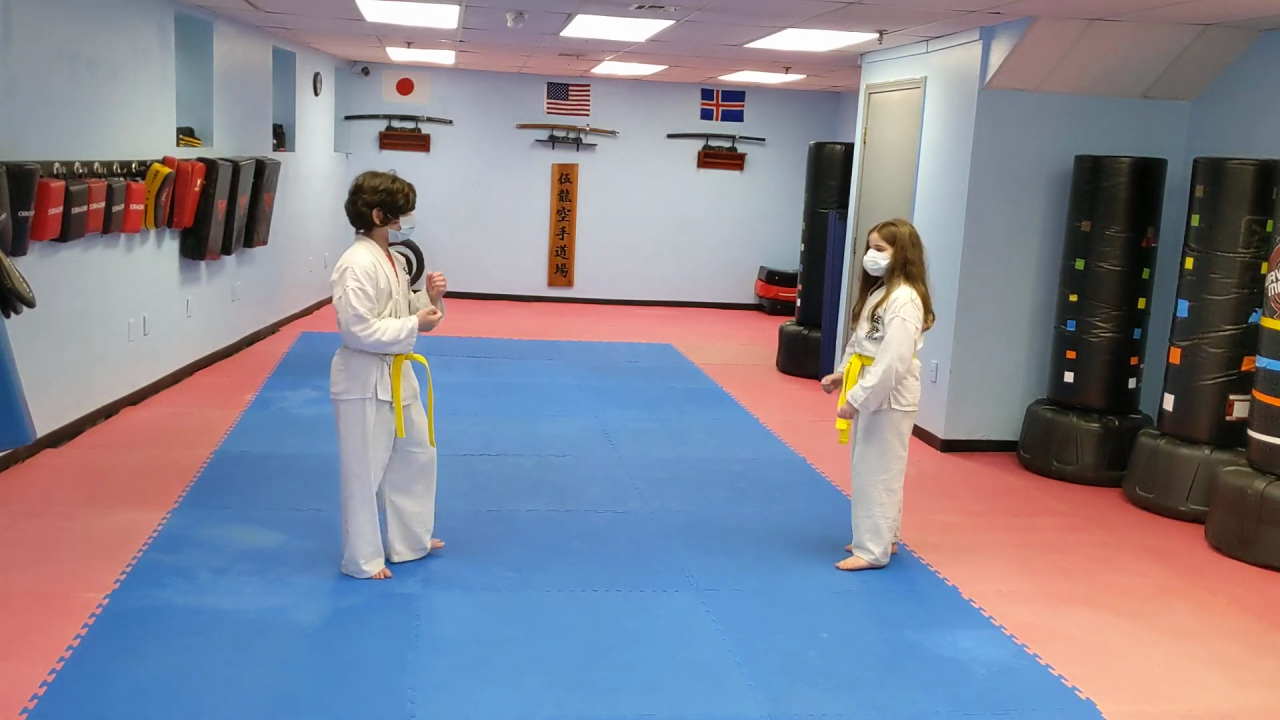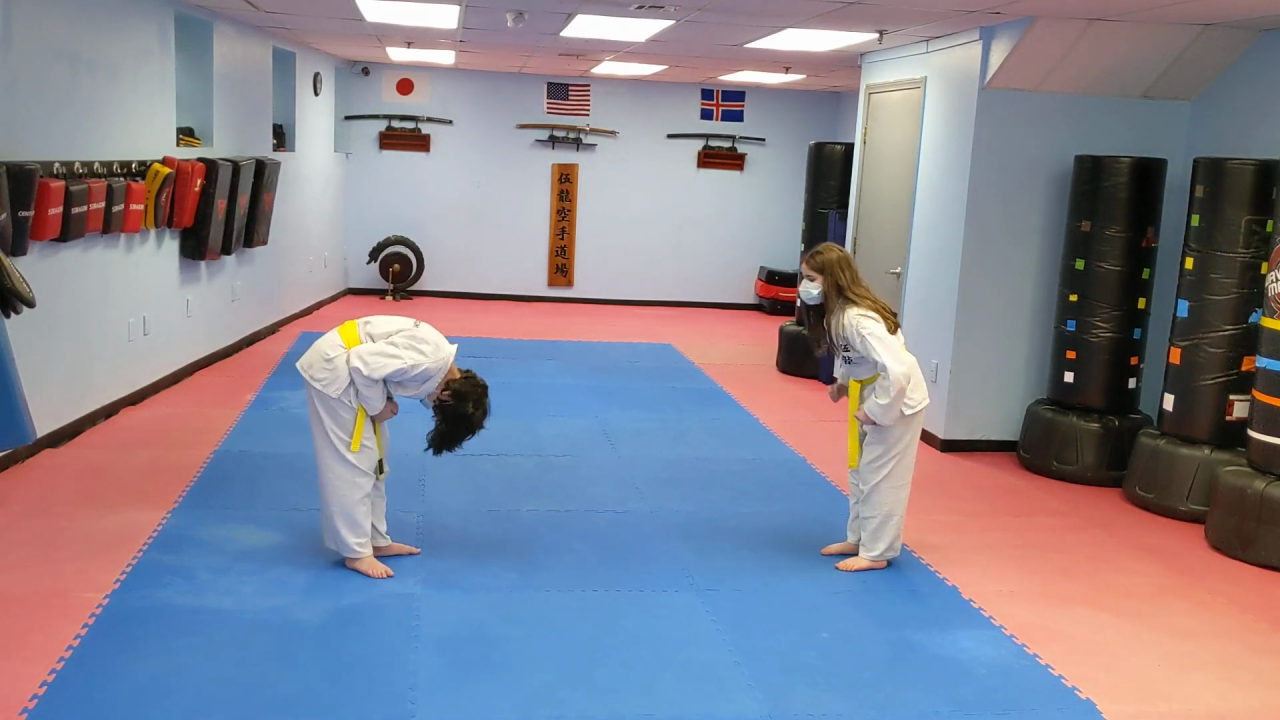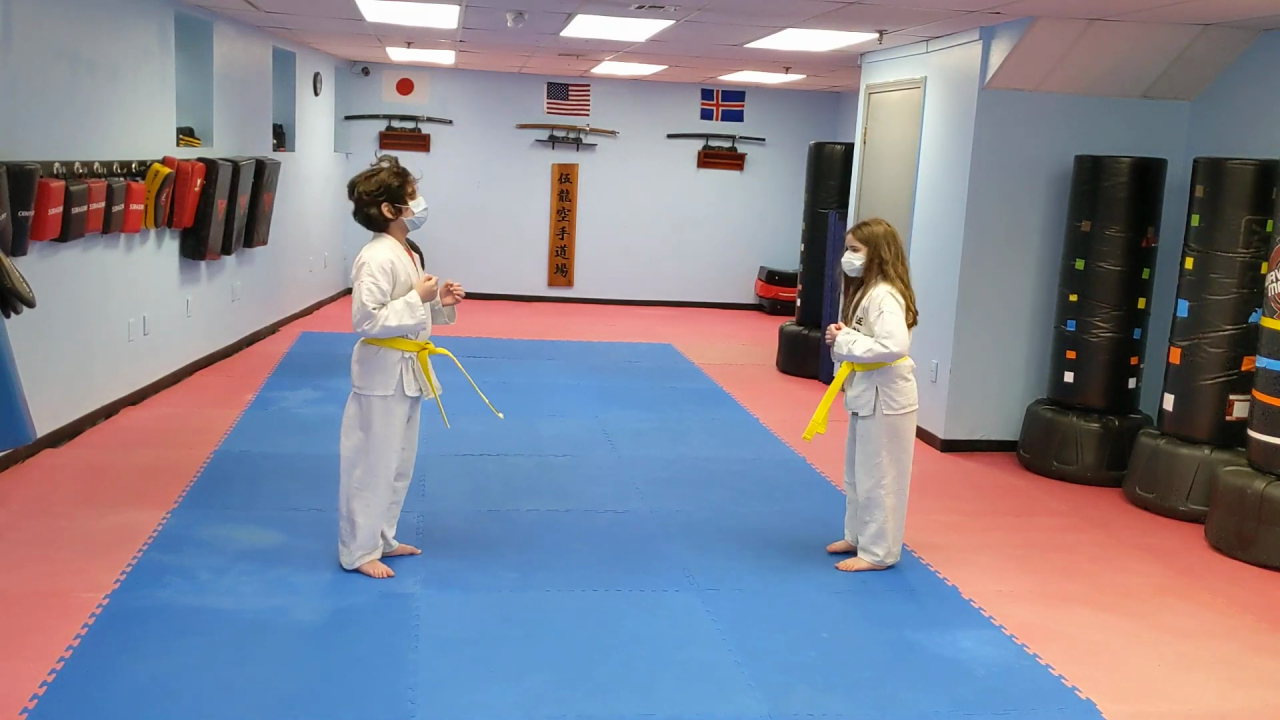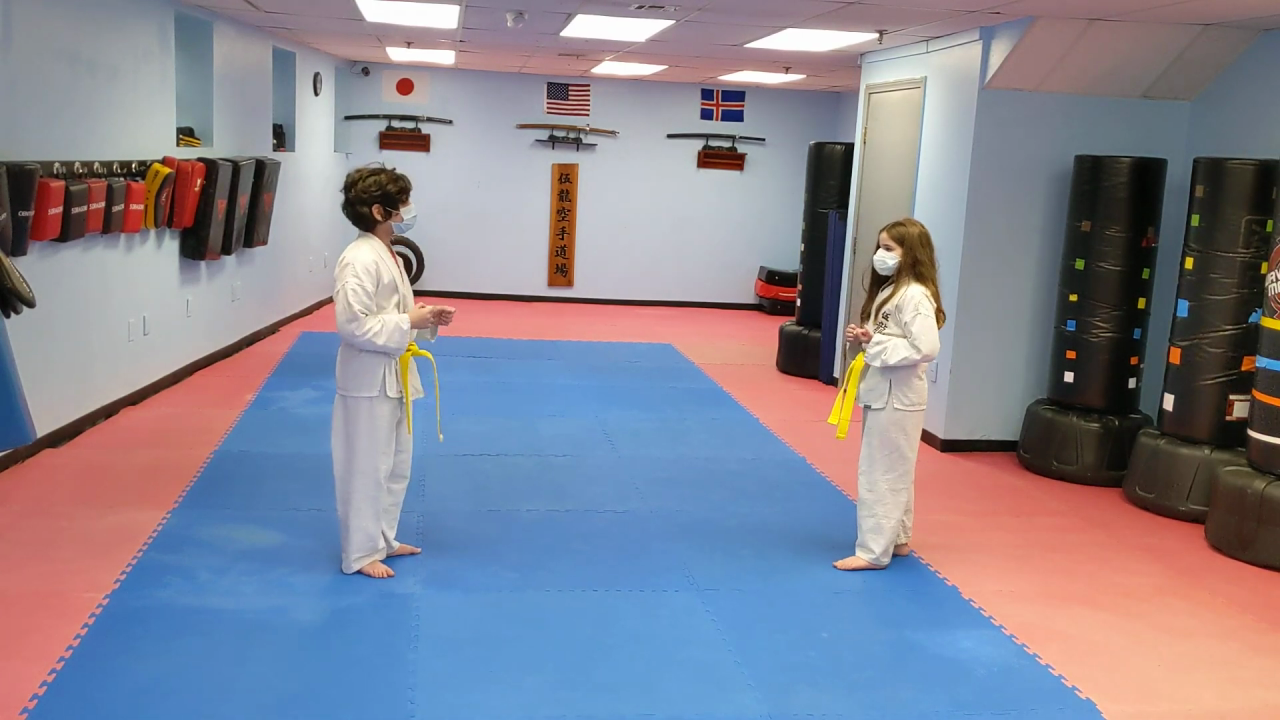
dt=0.7s
person 1, frame 1
left shoulder: (391, 259)
right shoulder: (358, 264)
right elbow: (359, 331)
left wrist: (427, 300)
right wrist: (415, 325)
left hip: (395, 375)
right hip: (365, 380)
left knee: (417, 457)
right knee: (364, 471)
left ankle: (410, 540)
right ankle: (362, 559)
person 1, frame 2
left shoulder: (439, 359)
right shoulder: (429, 361)
right elbow: (361, 362)
left wrist: (380, 403)
right wrist: (378, 406)
left hip: (351, 368)
right hip: (333, 369)
left knee: (371, 457)
right knee: (352, 462)
left ankle: (374, 539)
right ankle: (356, 551)
person 1, frame 3
left shoulder: (404, 252)
right shoulder: (378, 258)
right elbow: (367, 320)
left wrist: (440, 301)
right wrist: (417, 299)
left hip: (406, 371)
right hip: (383, 373)
left knee: (398, 463)
right knee: (373, 464)
left ankle: (381, 539)
right ankle: (359, 551)
person 1, frame 4
left shoulder: (387, 255)
right shoulder: (360, 260)
right elbow: (352, 325)
left wrist: (427, 319)
right wrist: (409, 323)
left hip: (392, 373)
right hip: (368, 376)
left knee: (395, 462)
right knee: (366, 465)
left ankle: (381, 539)
right ankle: (361, 552)
person 2, frame 1
left shoulder: (905, 301)
right shoulder: (878, 291)
left elbow: (892, 362)
left wrist: (855, 397)
right wrist: (842, 375)
left hip: (889, 397)
right hip: (871, 393)
left knee: (878, 473)
right knee: (868, 471)
left ankle: (873, 550)
right ankle: (881, 537)
person 2, frame 2
left shoulder: (859, 319)
right shoulder: (836, 312)
left elbow: (897, 370)
left wrist: (876, 410)
right wrist: (844, 384)
left hip: (898, 399)
right hip: (875, 399)
left knee: (880, 476)
right knee: (861, 472)
left ankle: (876, 551)
right ankle: (858, 538)
person 2, frame 3
left shoulder: (885, 296)
right shoulder: (867, 290)
left elbow: (893, 346)
left wrist: (845, 340)
right wrist: (841, 337)
left hip: (885, 397)
right hip: (867, 394)
left knee: (878, 477)
right knee: (858, 472)
left ankle: (876, 551)
right ankle: (857, 537)
person 2, frame 4
left shoulder: (916, 296)
right shoulder: (888, 289)
left elbow: (926, 348)
left wrist: (876, 344)
right wrist: (862, 337)
left hip: (897, 395)
right hip: (881, 390)
left knee: (881, 473)
right knee: (894, 471)
left ankle: (874, 550)
right ankle: (896, 539)
